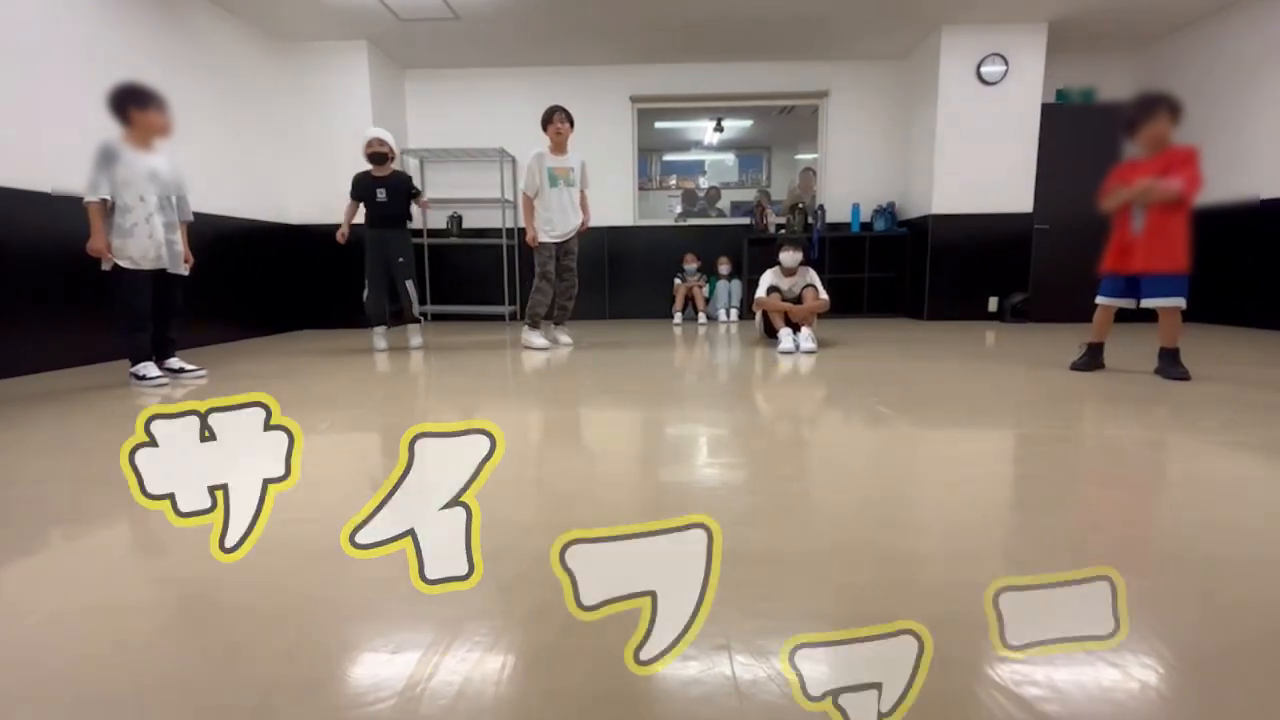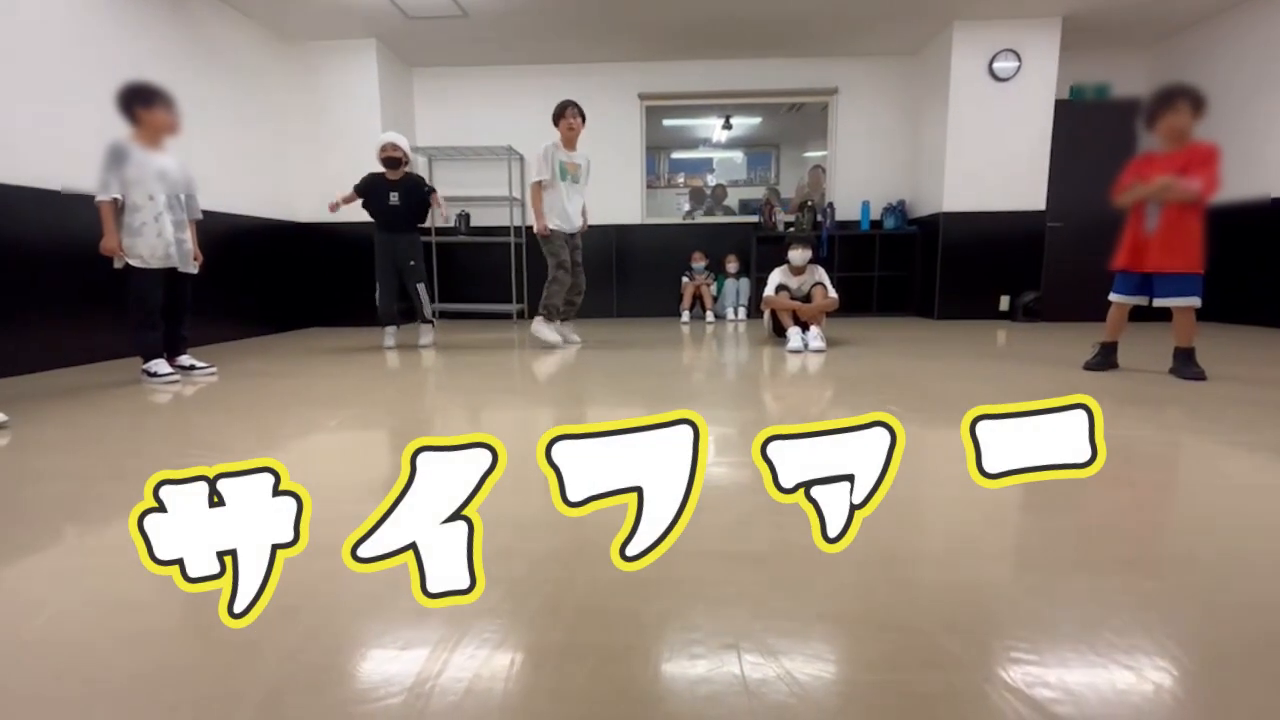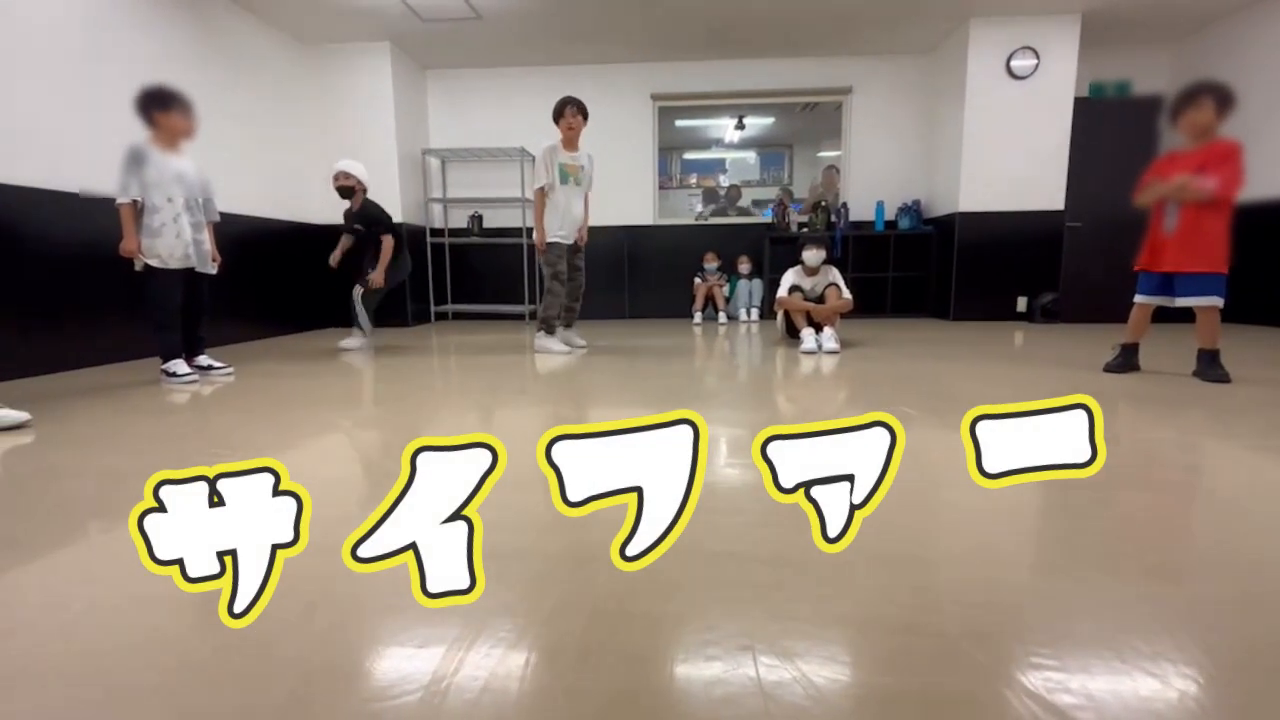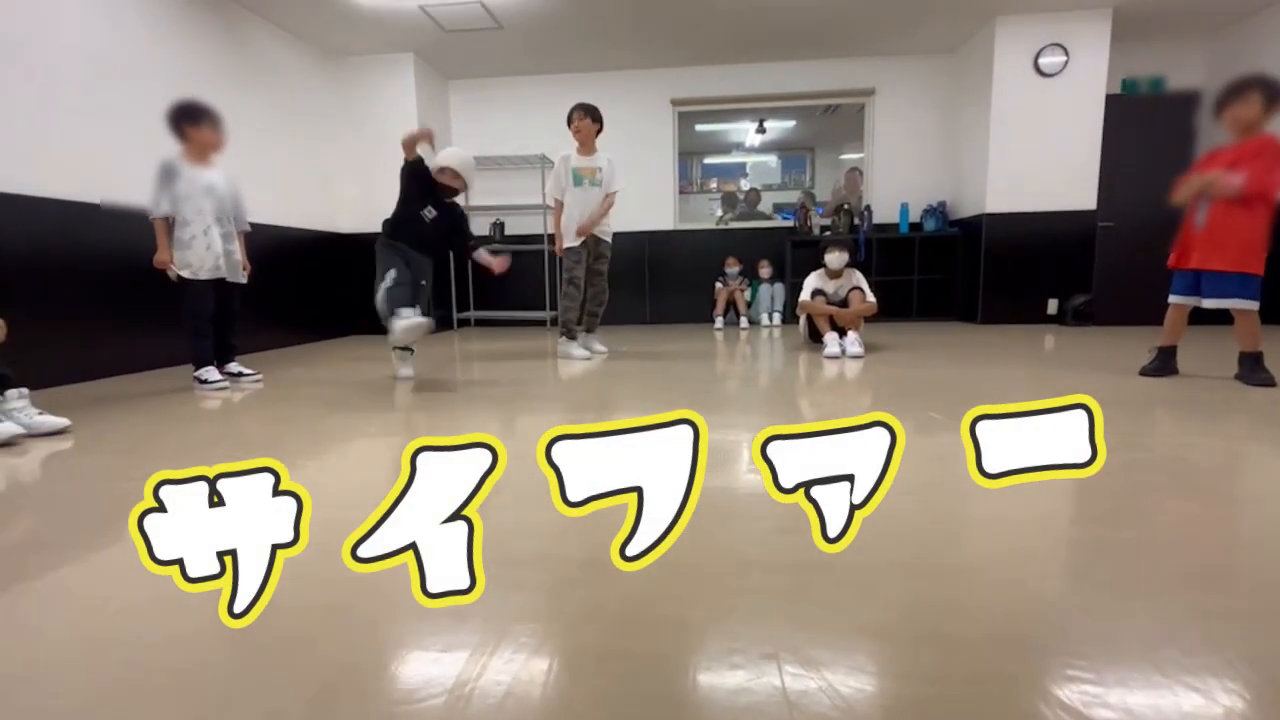
dt=0.7s
person 1, frame 1
left shoulder: (1184, 157)
right shoulder: (1125, 168)
left elbow: (1174, 190)
right elbow: (1106, 203)
left wrist: (1129, 195)
right wrist: (1138, 188)
left hip: (1164, 251)
right hip: (1123, 250)
left knee: (1169, 306)
right knee: (1107, 303)
left ankle: (1169, 357)
right ankle: (1093, 353)
person 1, frame 2
left shoulder: (1204, 154)
right shoulder: (1141, 162)
left elbow: (1193, 191)
right elbow: (1121, 198)
left wrist: (1145, 191)
right wrist: (1157, 186)
left hip: (1179, 250)
right hip: (1137, 248)
left knee: (1183, 305)
right knee: (1120, 301)
left ankle: (1184, 358)
right ankle: (1107, 352)
person 1, frame 3
left shoulder: (1228, 151)
right shoulder: (1167, 161)
left elbow: (1213, 190)
right elbow: (1142, 197)
left wrist: (1168, 190)
right wrist: (1176, 185)
left hip: (1203, 249)
right hip: (1160, 246)
left knee: (1207, 305)
right knee: (1144, 302)
left ankle: (1209, 359)
right ankle: (1128, 354)
person 1, frame 4
right shoulder: (1213, 157)
left elbow: (1244, 186)
right elbow: (1179, 195)
left wrist: (1203, 184)
right wrist: (1208, 182)
left hip: (1237, 248)
right hip: (1195, 245)
left knee: (1243, 307)
right knee: (1178, 302)
left ankle: (1251, 363)
right ankle: (1165, 357)
person 2, frame 1
left shoulder: (166, 163)
right shoulder: (112, 151)
left elbow: (180, 209)
right elbow: (97, 195)
left wrist: (185, 246)
right wrist: (97, 234)
left hip: (167, 252)
right hip: (130, 251)
left knee: (167, 307)
right knee: (136, 308)
left ankle: (166, 357)
right ankle: (141, 363)
person 2, frame 2
left shoulder: (174, 163)
right shoulder: (122, 150)
left elbow: (189, 208)
right elbow: (108, 195)
left wrist: (193, 244)
right wrist: (110, 234)
left hip: (177, 250)
right hip: (141, 249)
left knee: (178, 304)
right knee: (147, 305)
left ankle: (178, 354)
right ankle: (152, 359)
person 2, frame 3
left shoulder: (191, 165)
right shoulder: (141, 154)
left elbow: (206, 209)
right elbow: (128, 197)
left wrist: (212, 246)
right wrist: (130, 236)
left hip: (195, 251)
right hip: (160, 251)
left knee: (197, 305)
right knee: (167, 305)
left ankle: (196, 354)
right ankle: (171, 359)
person 2, frame 4
left shoulder: (222, 177)
right shoulder: (172, 168)
left elbow: (237, 220)
right elbow: (161, 213)
left wrist: (242, 255)
right wrist: (163, 249)
left hip: (227, 261)
right hip: (193, 261)
left knee: (227, 313)
right knee: (200, 314)
left ankle: (227, 362)
right ankle: (203, 367)
person 3, frame 1
left shoulder: (577, 161)
right shoulder: (538, 159)
right elbow: (528, 196)
left wrist: (585, 214)
right wrist: (529, 228)
left hip: (570, 232)
right hip: (545, 232)
left knee: (568, 281)
right knee: (544, 278)
left ankle: (558, 327)
right ankle: (531, 329)
person 3, frame 2
left shoulder: (584, 158)
right shoulder: (549, 150)
right elbow: (536, 185)
left wrist: (584, 216)
right wrist: (539, 218)
left hip: (573, 227)
right hip: (551, 225)
left knee: (577, 278)
right knee: (562, 268)
left ankle: (564, 322)
right ankle: (544, 319)
person 3, frame 3
left shoulder: (587, 158)
right shoulder: (549, 153)
right elbow: (539, 193)
left wrist: (585, 226)
right wrist: (539, 229)
left hip: (575, 233)
right hip: (552, 233)
left knee: (576, 283)
right knee: (557, 280)
left ankle: (565, 329)
right ankle: (545, 334)
person 3, frame 4
left shoulder: (607, 161)
right shoulder: (565, 161)
left elbow: (611, 198)
right elbow: (558, 201)
left wrist: (592, 222)
right wrist: (558, 235)
left hip: (600, 235)
right hip: (573, 236)
left knee: (598, 286)
right knee: (573, 285)
left ankle: (588, 334)
right ankle: (567, 340)
person 4, frame 1
left shoulder: (402, 179)
right shoulder: (361, 180)
left elbow: (418, 199)
right elbow: (354, 203)
left wrist: (423, 203)
right wrist: (345, 225)
left hip: (398, 236)
right hip: (374, 237)
left knee: (406, 282)
right knee: (374, 285)
left ankle: (414, 329)
right ankle: (379, 330)
person 4, frame 2
left shoulder: (415, 181)
right shoulder: (372, 181)
left elbow: (434, 197)
right elbow: (354, 194)
left wrist: (441, 208)
right wrist: (339, 202)
left hip: (409, 239)
right hip: (384, 240)
left knee: (417, 285)
right knee: (385, 288)
left ankle: (426, 327)
right ankle: (390, 330)
person 4, frame 3
left shoulder: (372, 212)
right shoulder: (349, 214)
left elbow: (389, 240)
right elbow: (349, 234)
left wrist: (380, 271)
right wrist: (338, 251)
left hip: (396, 260)
right hip: (377, 260)
left knee: (359, 291)
right knee: (361, 294)
left ankle: (362, 333)
right ankle: (361, 333)
person 4, frame 4
left shoulder: (456, 216)
right shoulder: (419, 180)
left elbow: (471, 248)
right elbow: (407, 146)
left wrist: (492, 263)
right wrist: (420, 136)
left hip: (420, 259)
right hip: (391, 248)
left knee: (418, 302)
right knee: (394, 281)
left ankle: (403, 357)
right ankle: (402, 319)
